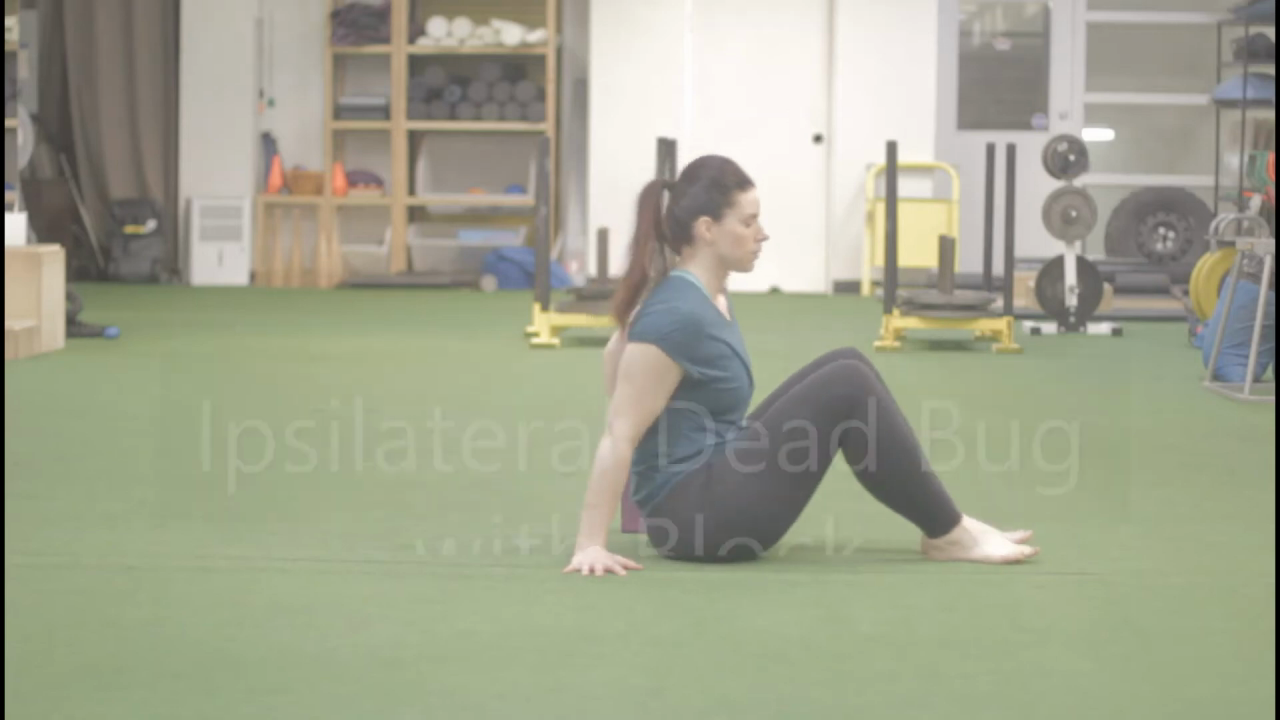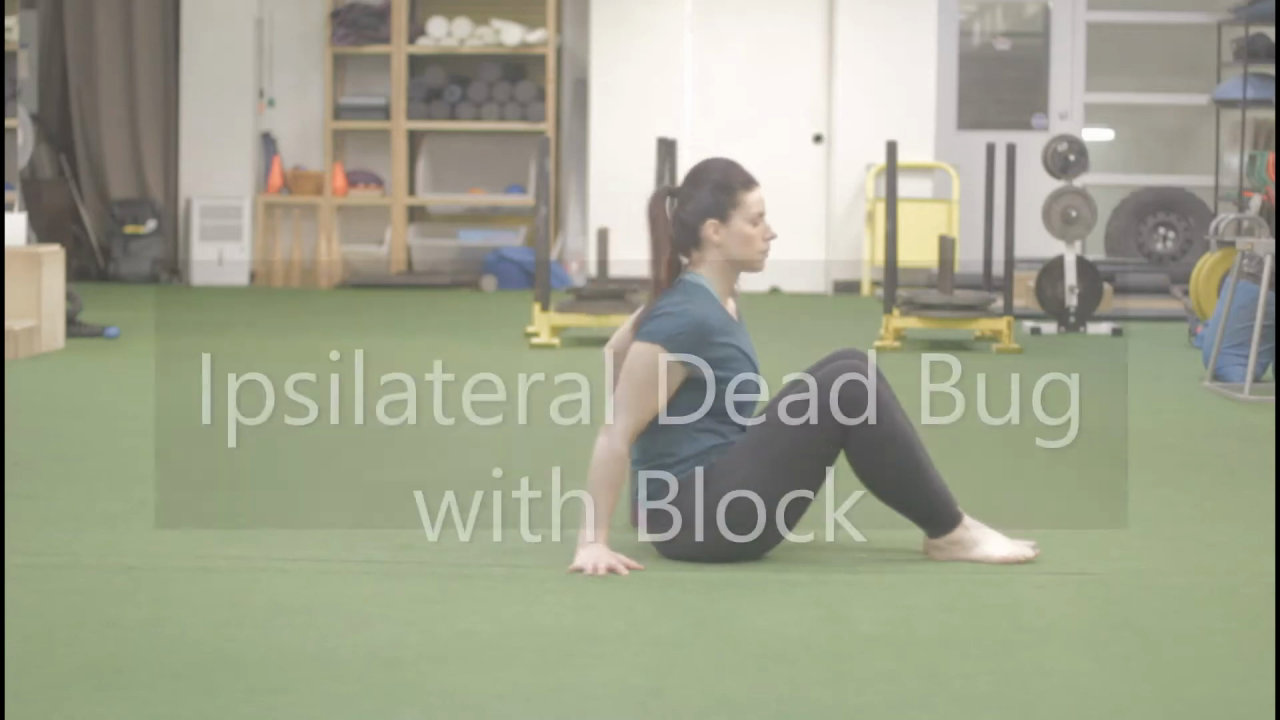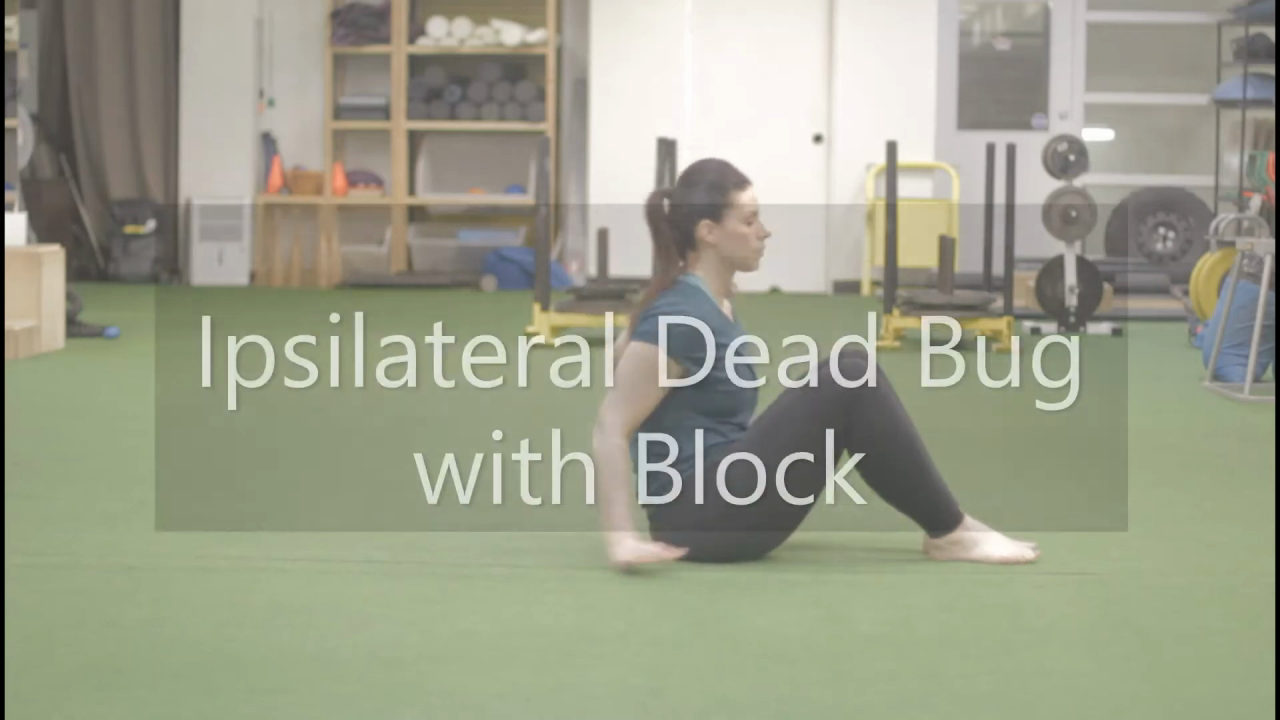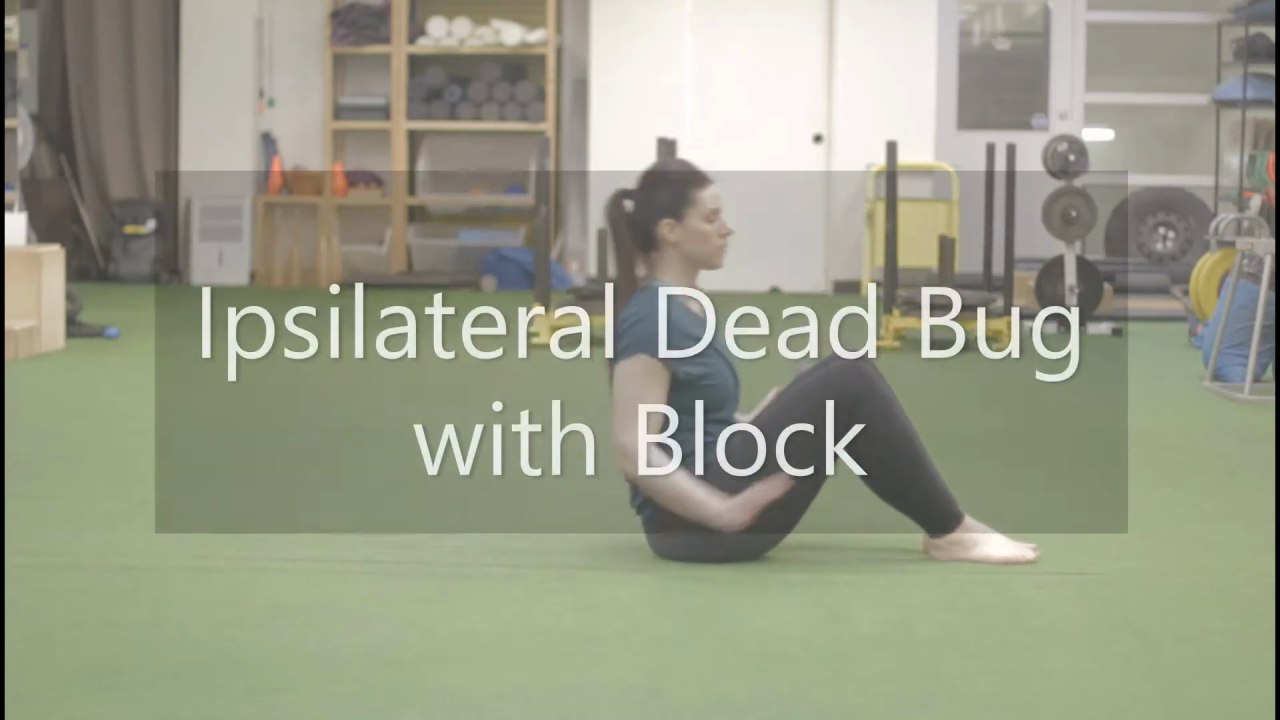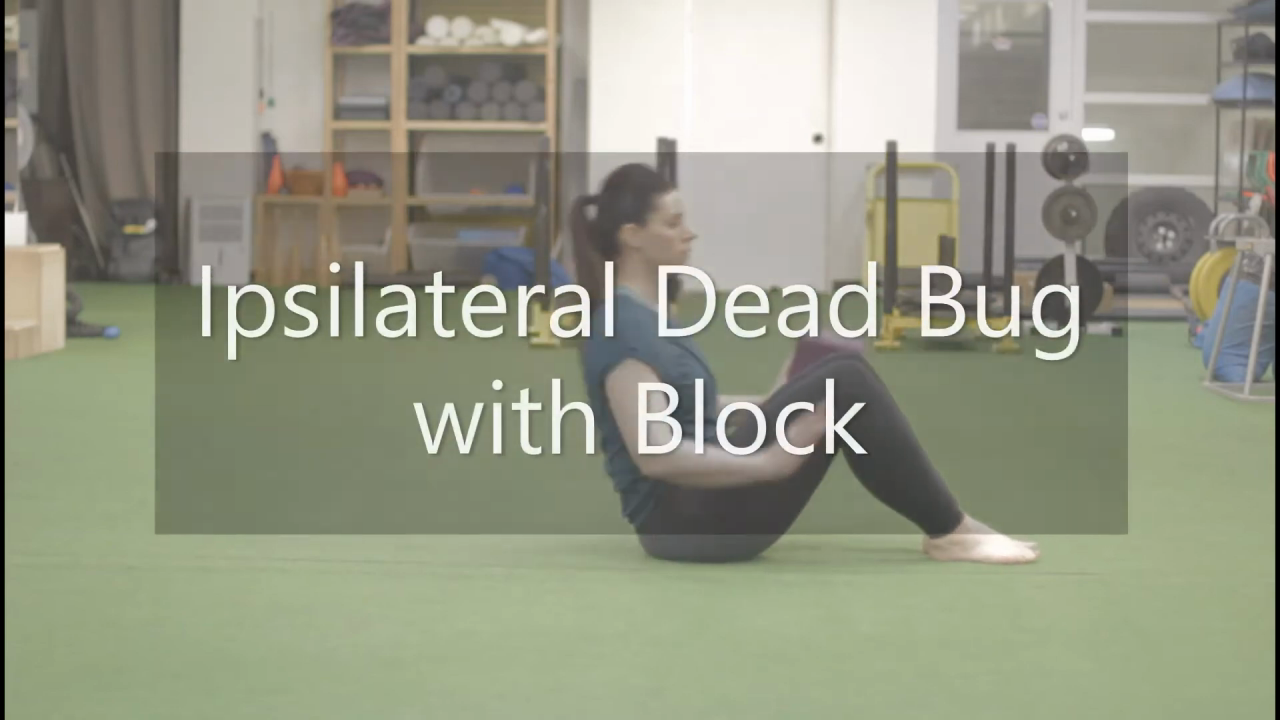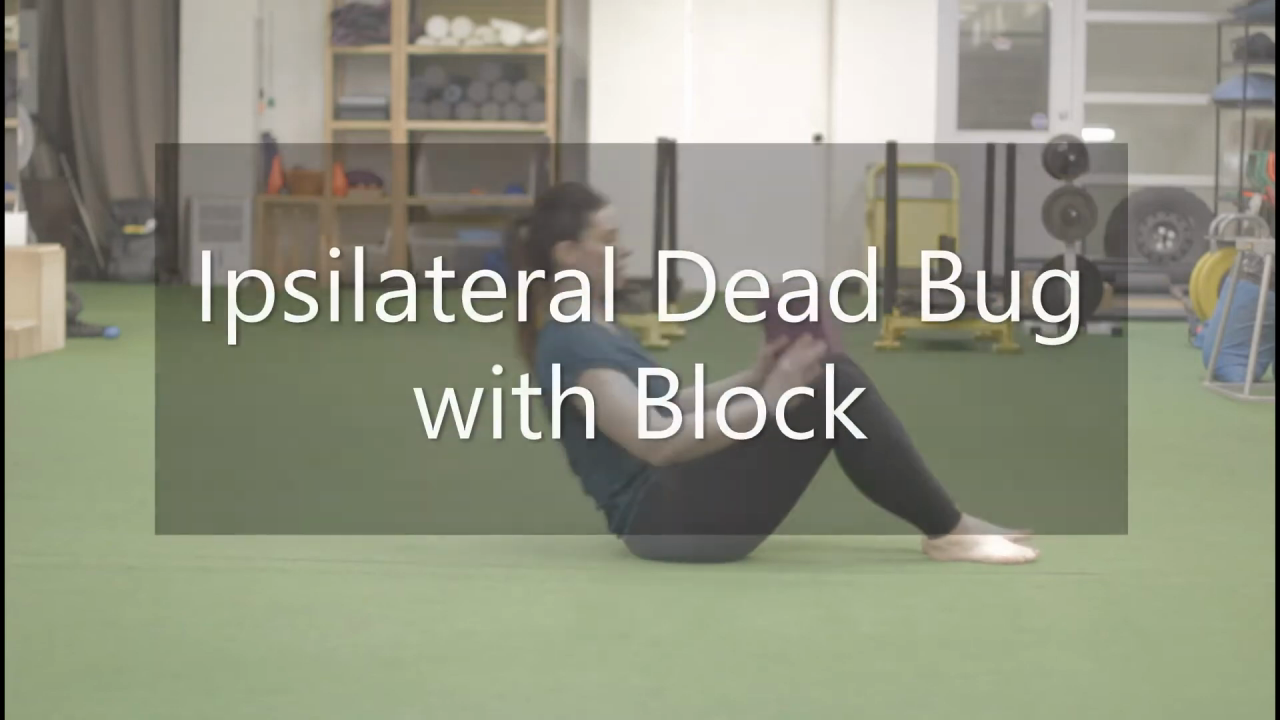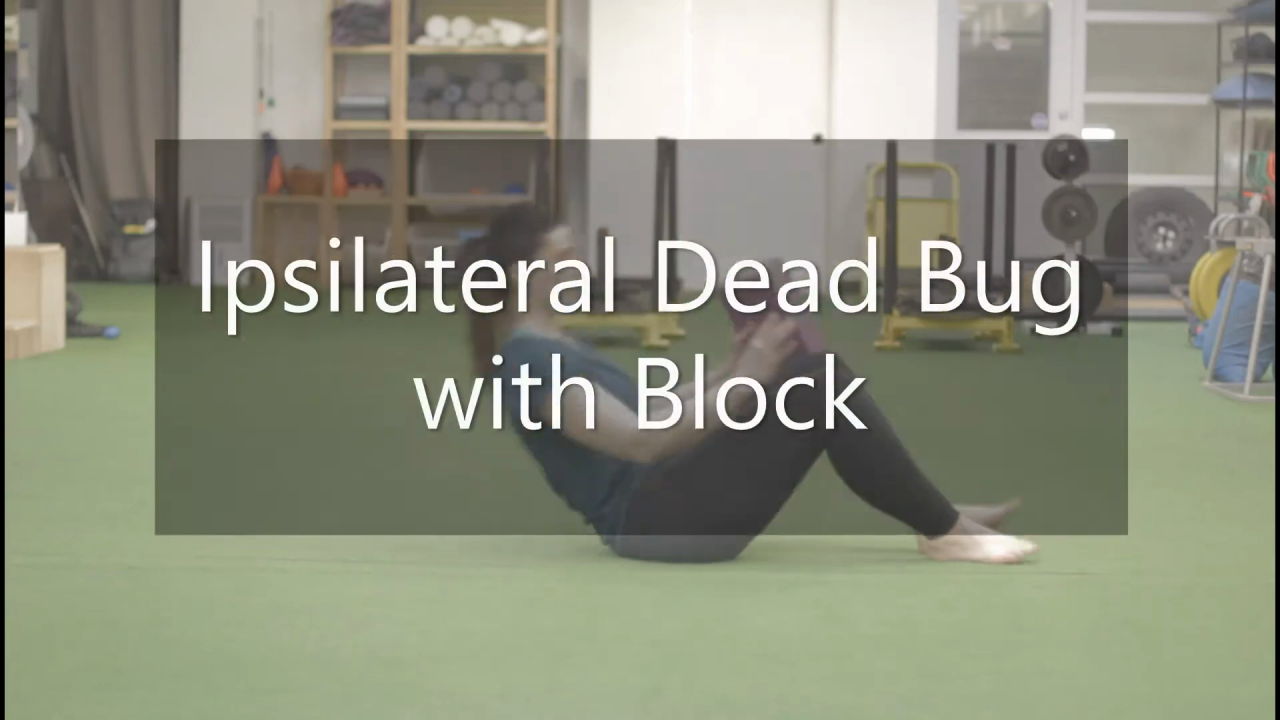
dt=0.1s
person 1, frame 1
left shoulder: (701, 293)
right shoulder: (679, 314)
left elbow: (616, 355)
right elbow: (618, 434)
right wrist: (590, 544)
left hip: (714, 482)
right hip: (696, 516)
left knee: (845, 367)
right knee: (847, 386)
left ankle: (945, 519)
right ankle: (947, 534)
person 1, frame 2
left shoulder: (712, 297)
right shoulder: (689, 318)
left elbow: (621, 349)
right elbow: (616, 432)
right wrist: (593, 541)
left hip: (715, 489)
right hip: (697, 514)
left knee: (849, 370)
right knee: (848, 386)
left ankle: (946, 521)
right ankle: (948, 534)
person 1, frame 3
left shoulder: (702, 296)
right shoulder: (682, 318)
left elbow: (622, 354)
right elbow: (610, 429)
right wrist: (622, 534)
left hip: (723, 489)
right hip: (697, 512)
left knee: (853, 367)
right knee: (851, 385)
left ankle: (948, 521)
right ankle: (950, 533)
person 1, frame 4
left shoulder: (677, 305)
right shoulder: (652, 320)
right elbow: (632, 449)
right wrist: (719, 512)
left hip: (724, 483)
right hip: (692, 522)
left knee: (847, 372)
right knee: (852, 384)
left ankle: (947, 523)
right ankle: (950, 535)
person 1, frame 5
left shoulder: (645, 310)
right shoulder: (624, 328)
right elbow: (655, 454)
left wrist: (781, 401)
right wrist: (768, 461)
left hip: (706, 495)
right hip: (686, 517)
left knee: (841, 367)
right knee: (845, 384)
left ankle: (947, 520)
right ankle: (949, 534)
person 1, frame 6
left shoulder: (587, 331)
right shoulder: (574, 346)
right elbow: (657, 443)
left wrist: (756, 378)
right wrist: (763, 401)
left hip: (680, 502)
right hip: (673, 524)
left knee: (829, 373)
right knee: (835, 390)
left ankle: (944, 519)
right ankle: (948, 534)
person 1, frame 7
left shoulder: (548, 345)
right shoulder: (534, 361)
left elbow: (647, 413)
right elbow: (641, 440)
left wrist: (734, 367)
right wrist: (743, 382)
left hip: (659, 504)
right hip: (657, 524)
left knee: (816, 373)
right knee: (821, 389)
left ankle: (940, 516)
right ankle: (946, 534)
